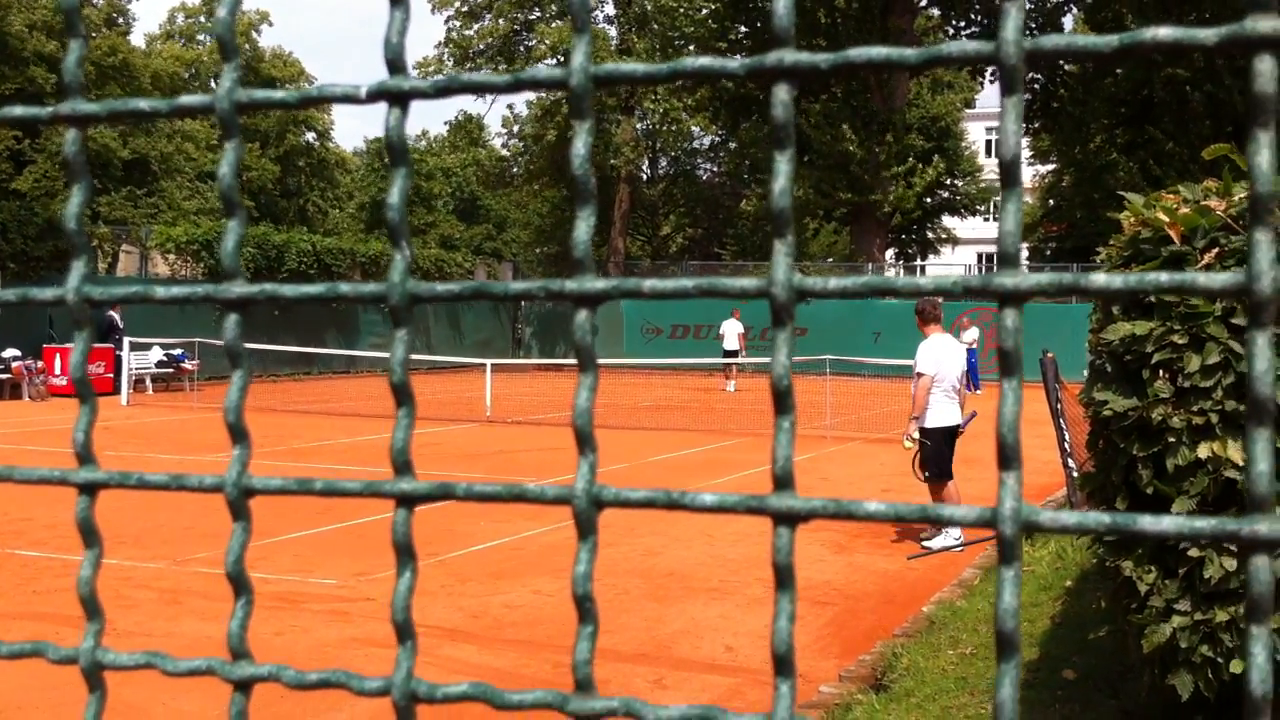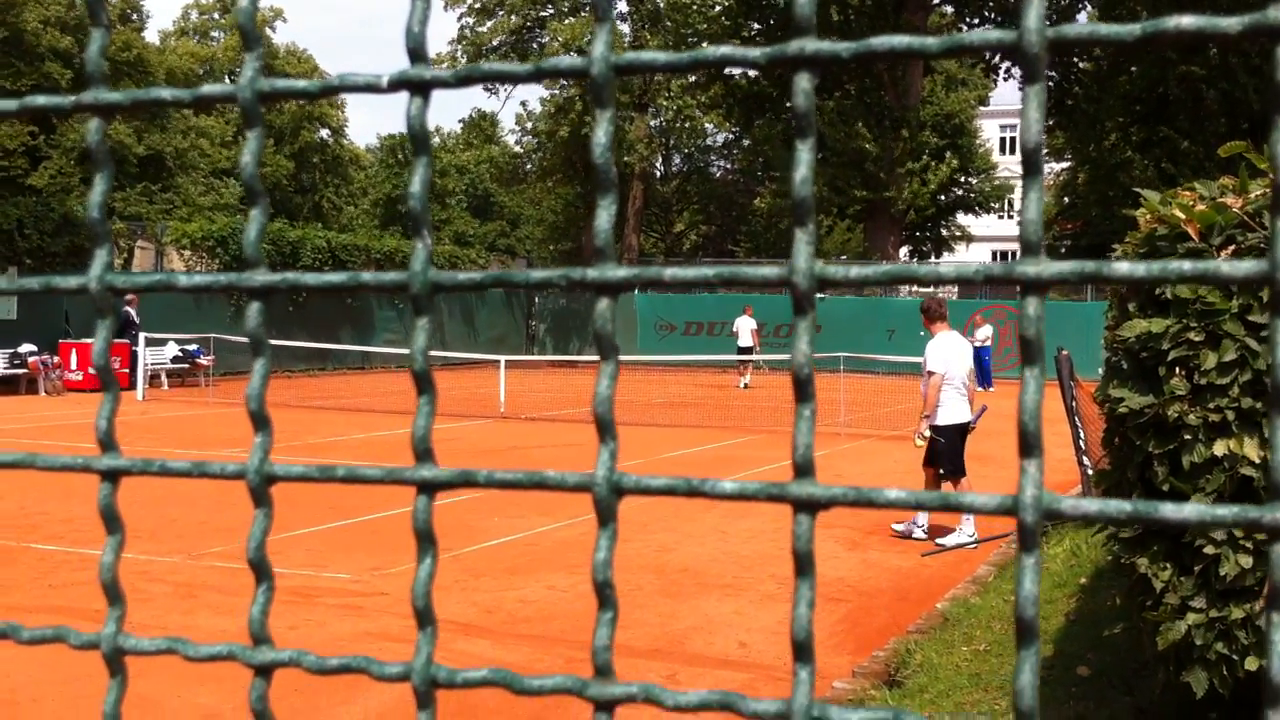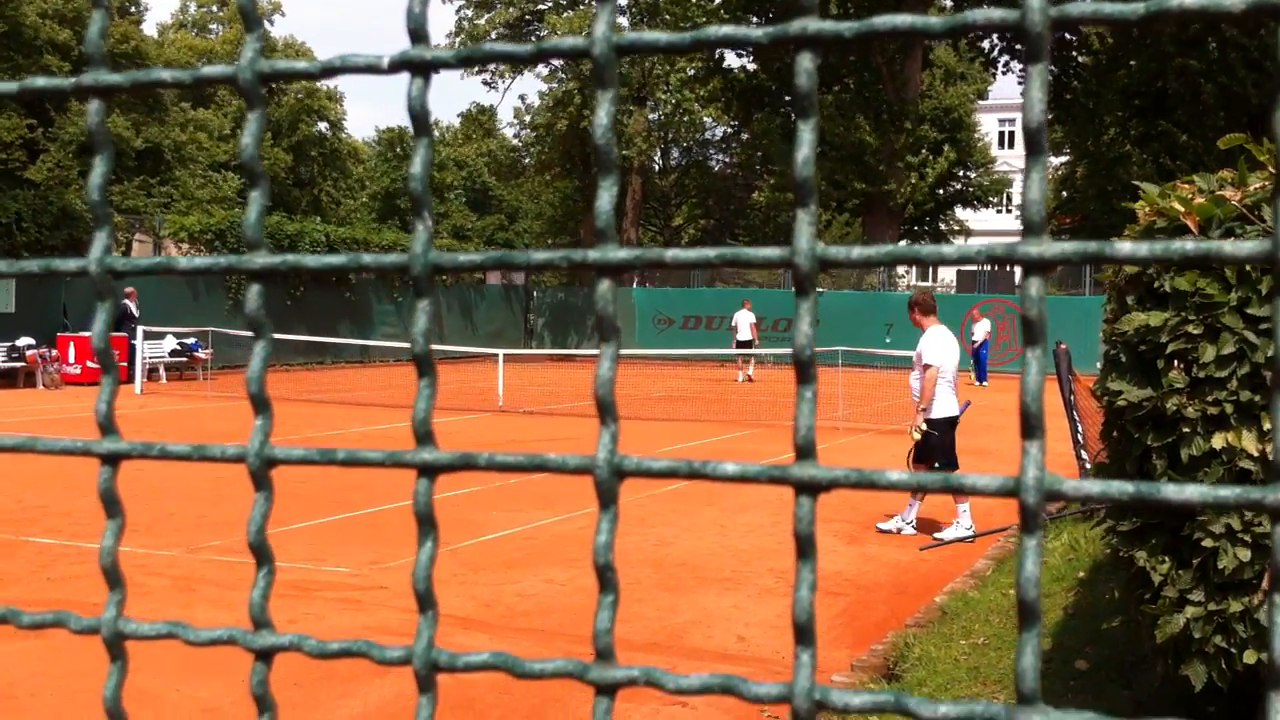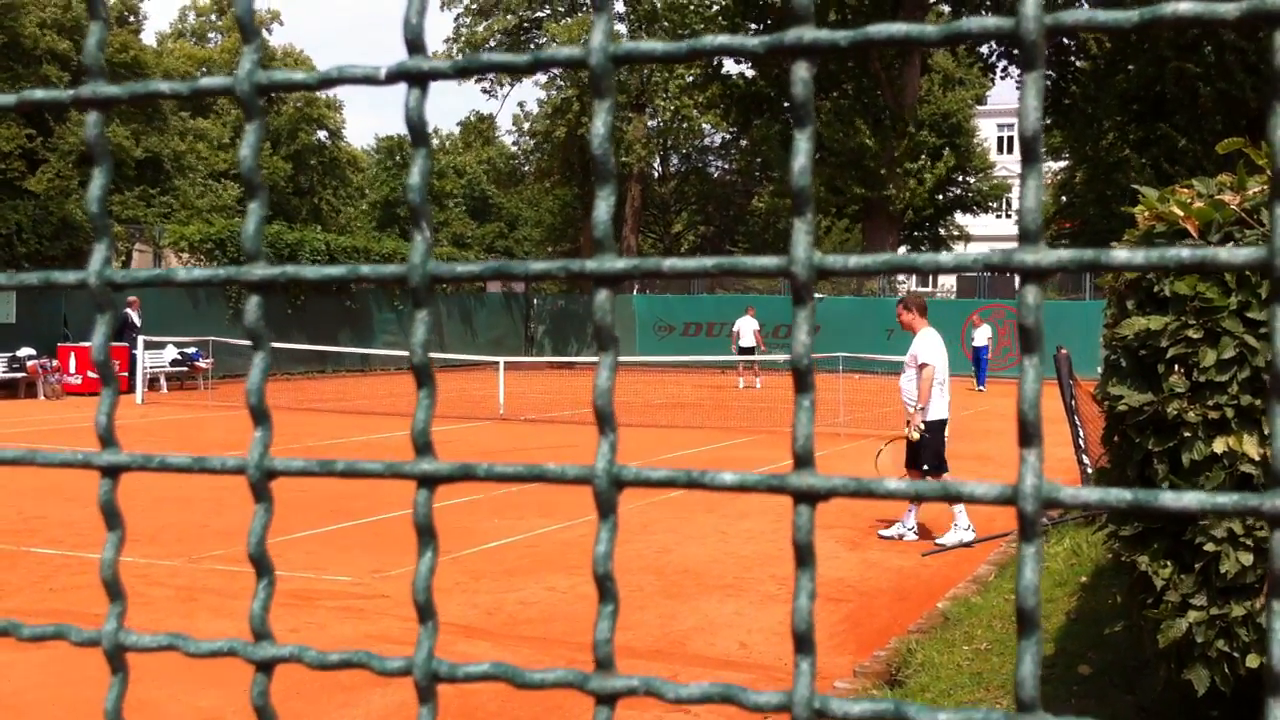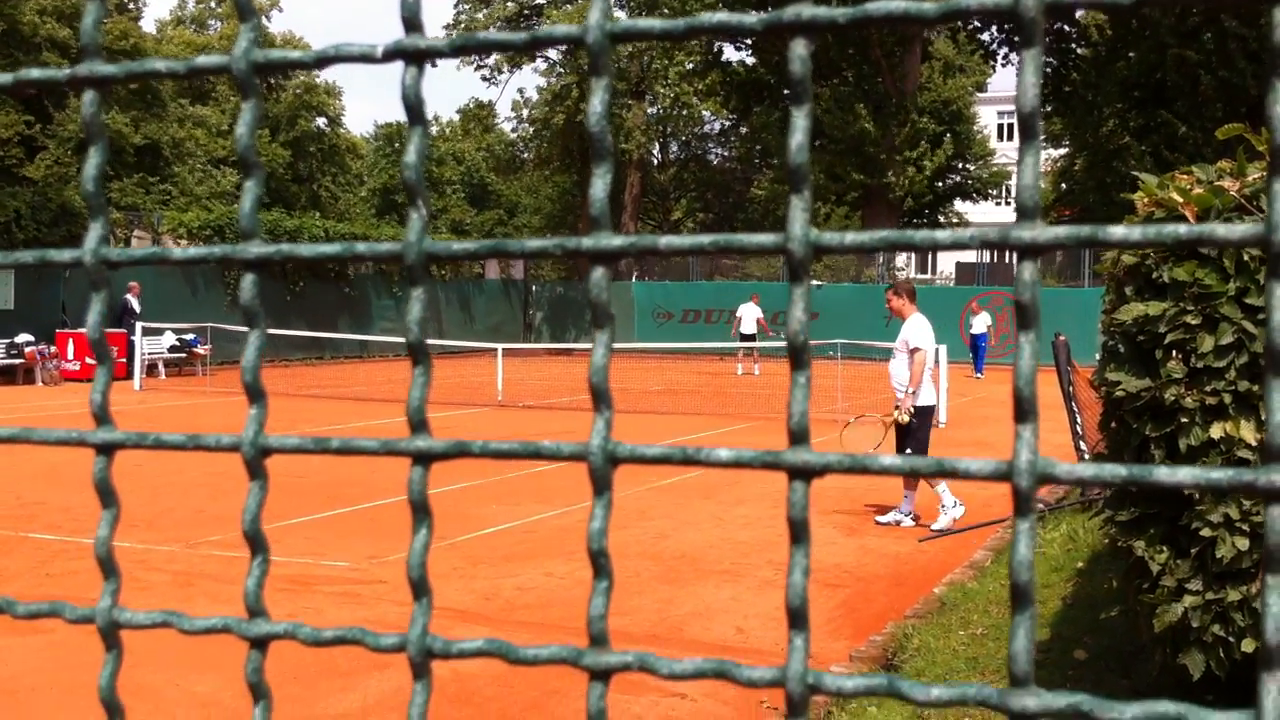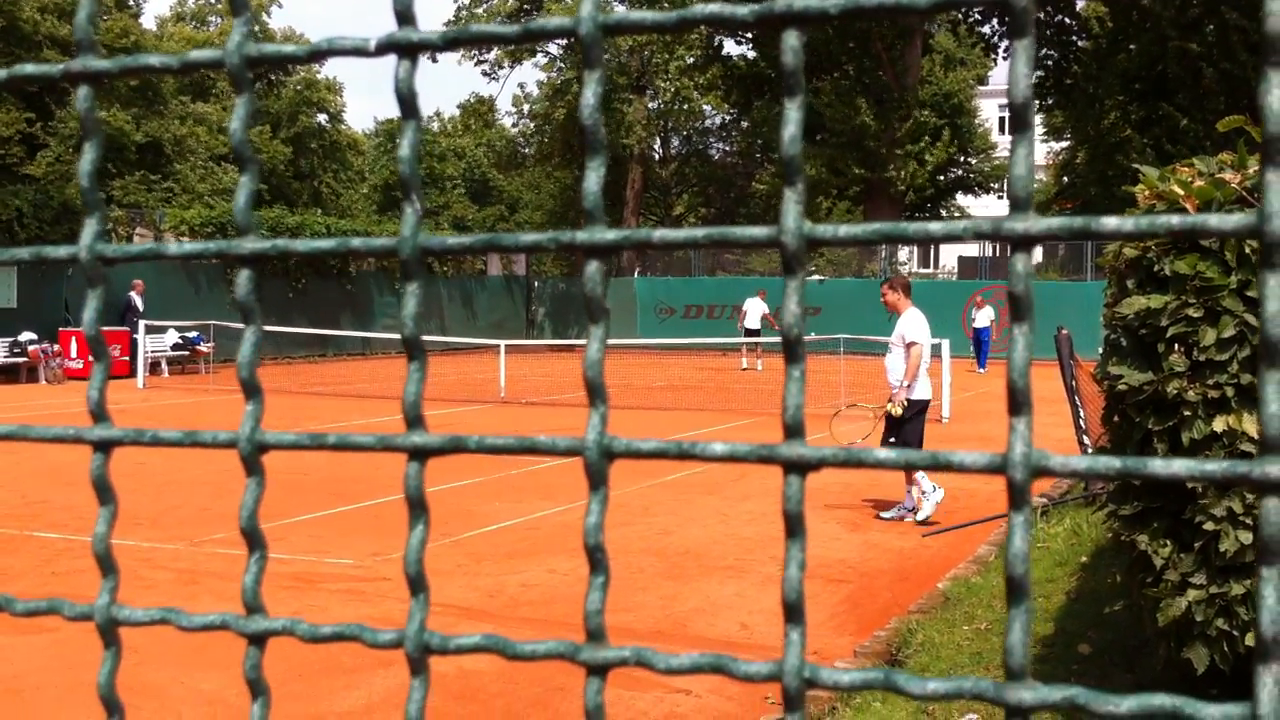
dt=0.2s
person 1, frame 1
left shoulder: (928, 347)
right shoulder: (956, 346)
left elbow: (923, 387)
right elbow: (962, 386)
left wrist: (912, 420)
right wrist: (959, 416)
left hip: (934, 422)
right hip: (950, 419)
left knee: (942, 479)
right knee: (932, 475)
left ankle: (953, 534)
right ankle: (939, 527)
person 1, frame 2
left shoulder: (936, 345)
right shoulder: (962, 342)
left elbow: (934, 384)
right elbow: (970, 382)
left wrist: (924, 418)
right wrist: (970, 412)
left hip: (945, 420)
right hip: (958, 417)
left knee: (955, 476)
right knee: (931, 469)
left ankle: (967, 530)
right ankle: (919, 524)
person 1, frame 3
left shoulder: (931, 338)
right shoulder: (945, 335)
left elbow: (931, 377)
right elbow: (952, 376)
left wrist: (921, 411)
right wrist: (944, 408)
left hip: (937, 415)
right hip: (938, 413)
left knee: (948, 469)
right knee: (920, 466)
left ankle: (964, 523)
right ankle: (907, 519)
person 1, frame 4
left shoulder: (926, 339)
right shoulder: (925, 339)
left elbow: (928, 377)
left wrist: (918, 412)
left hip: (928, 418)
right hip: (922, 418)
left knee: (936, 472)
right knee: (915, 472)
left ankle: (963, 526)
right ankle: (908, 525)
person 1, frame 5
left shoulder: (916, 324)
right shoulder: (911, 325)
left elbow: (920, 361)
left wrist: (909, 395)
left hip: (917, 402)
right hip: (910, 402)
left knee: (914, 457)
right knee: (909, 458)
left ankle: (950, 503)
right ankle: (906, 511)
person 1, frame 6
left shoulder: (911, 318)
right shoulder: (907, 319)
left elbow: (915, 355)
left wrist: (903, 388)
right wrist: (899, 391)
left hip: (911, 395)
right hip: (912, 395)
left knee: (893, 447)
right knee: (908, 449)
left ankle: (929, 489)
right ankle: (911, 504)
